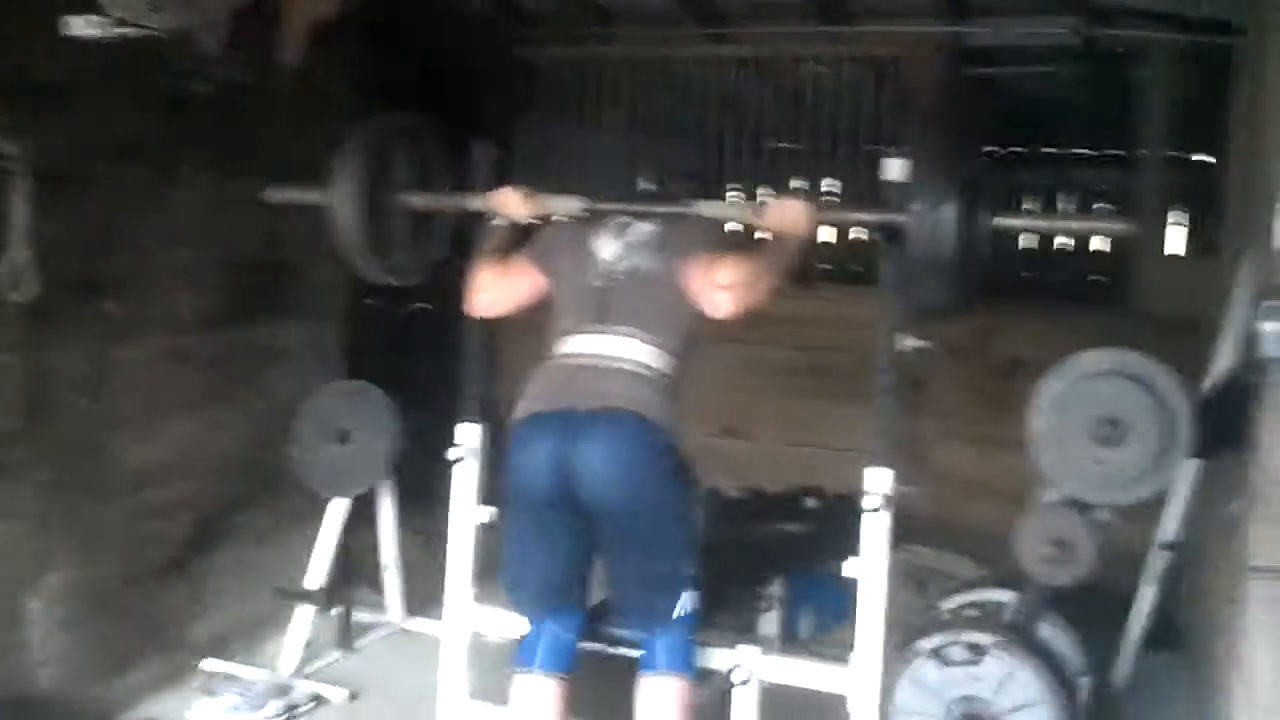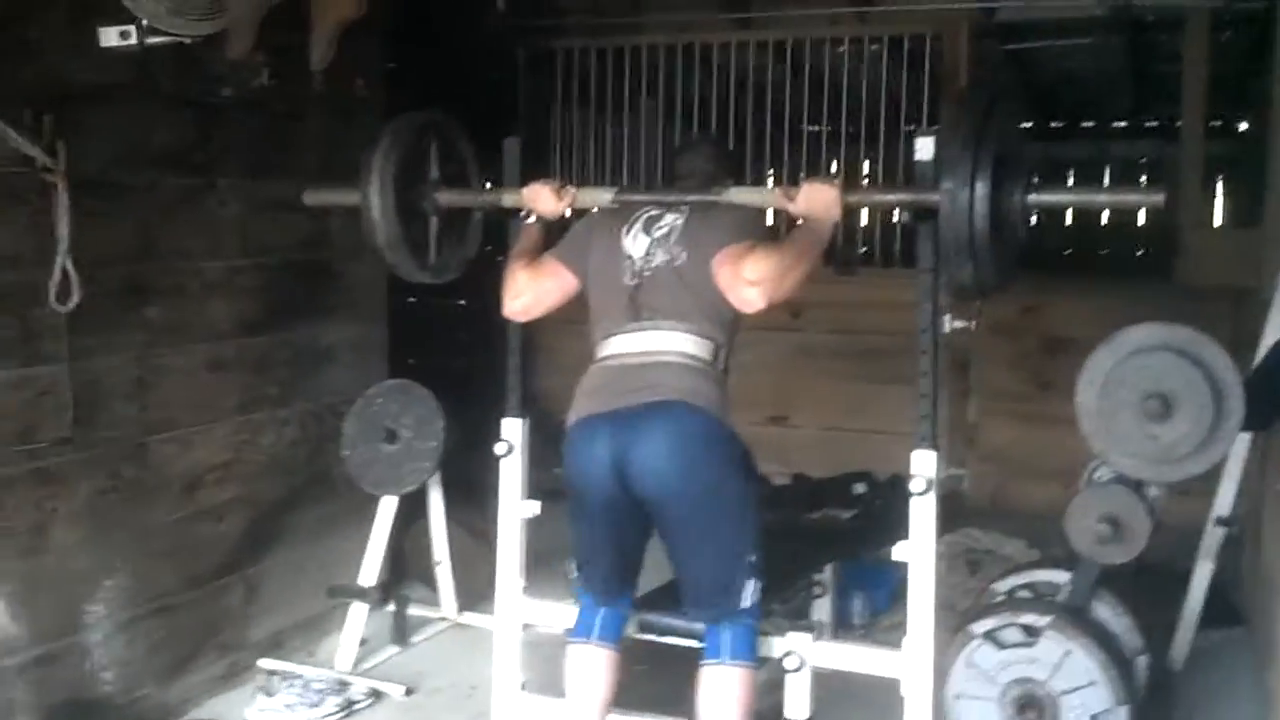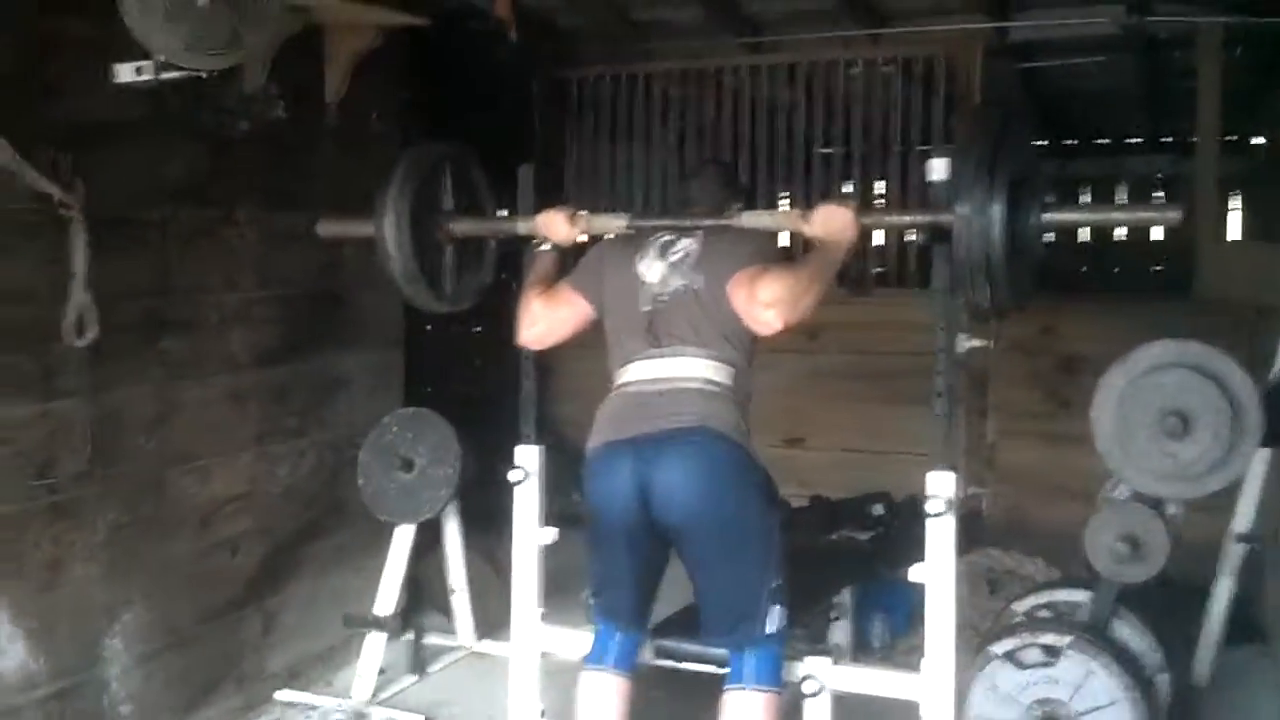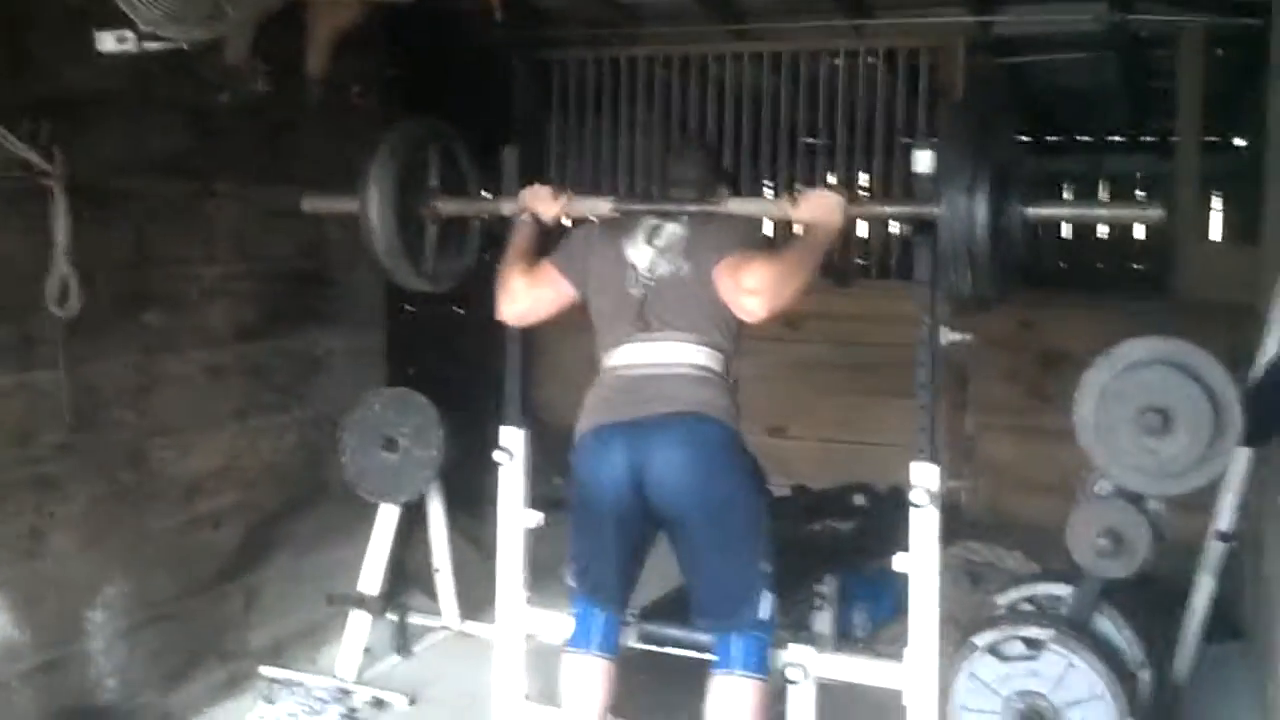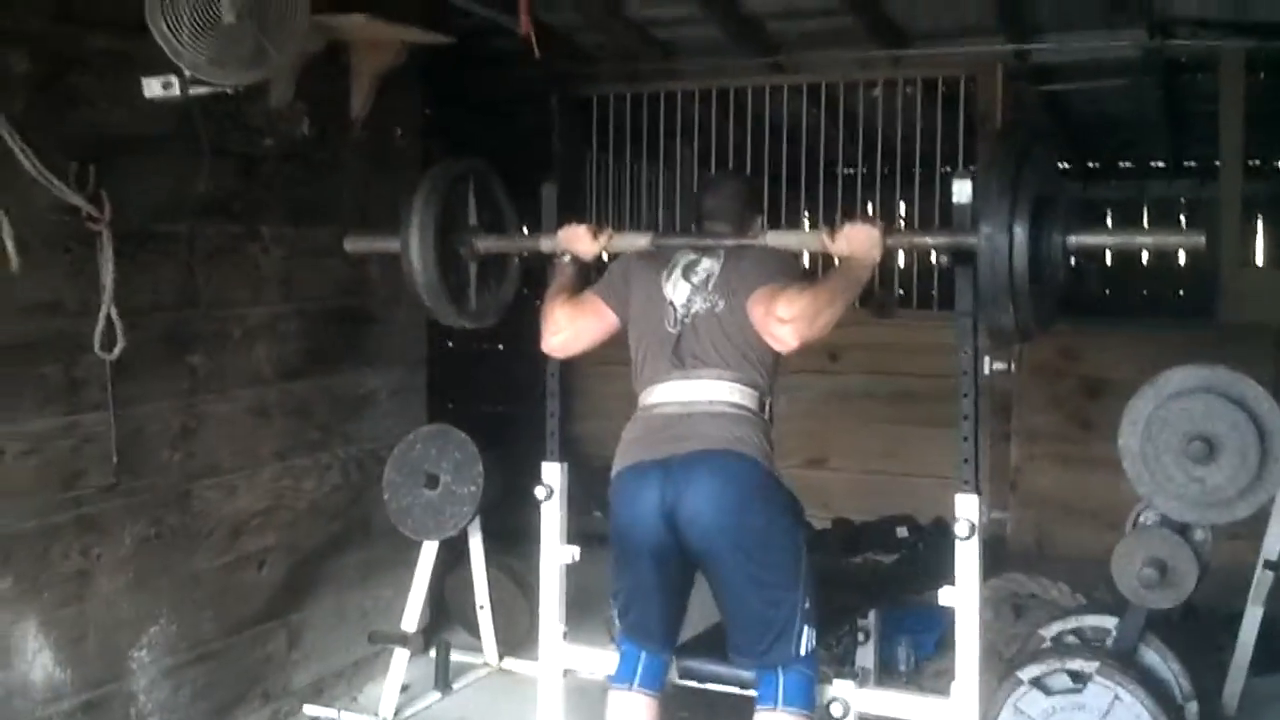
dt=0.5s
person 1, frame 1
left shoulder: (573, 233)
right shoulder: (700, 235)
left elbow: (483, 296)
right elbow: (723, 293)
left wrist: (504, 221)
right wrist: (787, 237)
left hip: (536, 430)
right hip: (627, 436)
left knee: (549, 624)
right knee: (667, 625)
person 1, frame 2
left shoulder: (601, 226)
right shoulder: (731, 220)
left elbow: (519, 300)
right elbow: (753, 287)
left wrist: (535, 218)
right wrist: (817, 221)
left hip: (590, 429)
right hip: (682, 427)
left knee: (601, 600)
right knee: (730, 613)
person 1, frame 3
left shoulder: (615, 253)
right shoulder: (742, 244)
left elbow: (533, 328)
right elbow: (769, 309)
left wrist: (549, 245)
right wrist: (831, 244)
left hip: (611, 455)
right hip: (703, 454)
left knee: (615, 629)
right knee: (755, 640)
person 1, frame 4
left shoulder: (600, 235)
right shoulder: (729, 229)
left elbow: (514, 304)
right elbow: (756, 295)
left wrist: (529, 222)
right wrist: (820, 229)
left hip: (602, 439)
right hip: (695, 438)
left knee: (595, 608)
right knee: (742, 625)
person 1, frame 5
left shoulder: (638, 268)
right shoulder: (764, 262)
left elbow: (557, 336)
right elbow: (787, 326)
left wrist: (570, 259)
right wrist: (857, 262)
left hip: (636, 476)
right hip: (730, 475)
left knee: (640, 647)
right knee: (785, 660)
